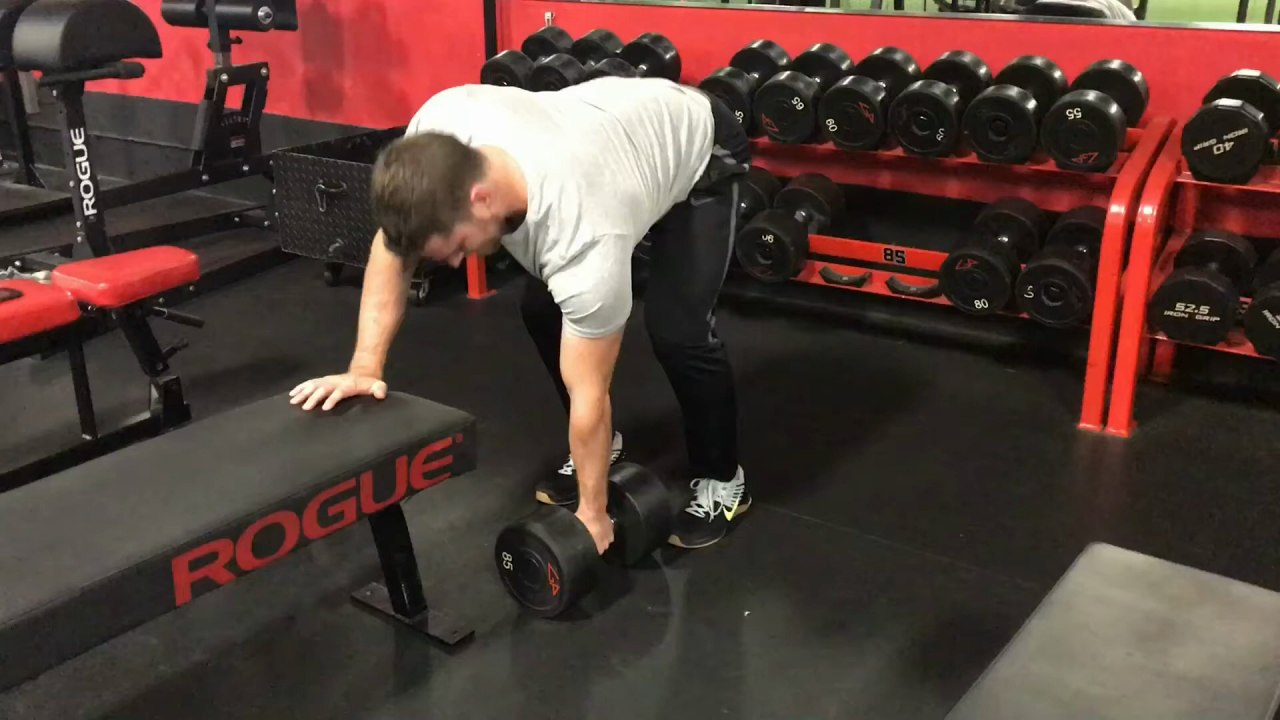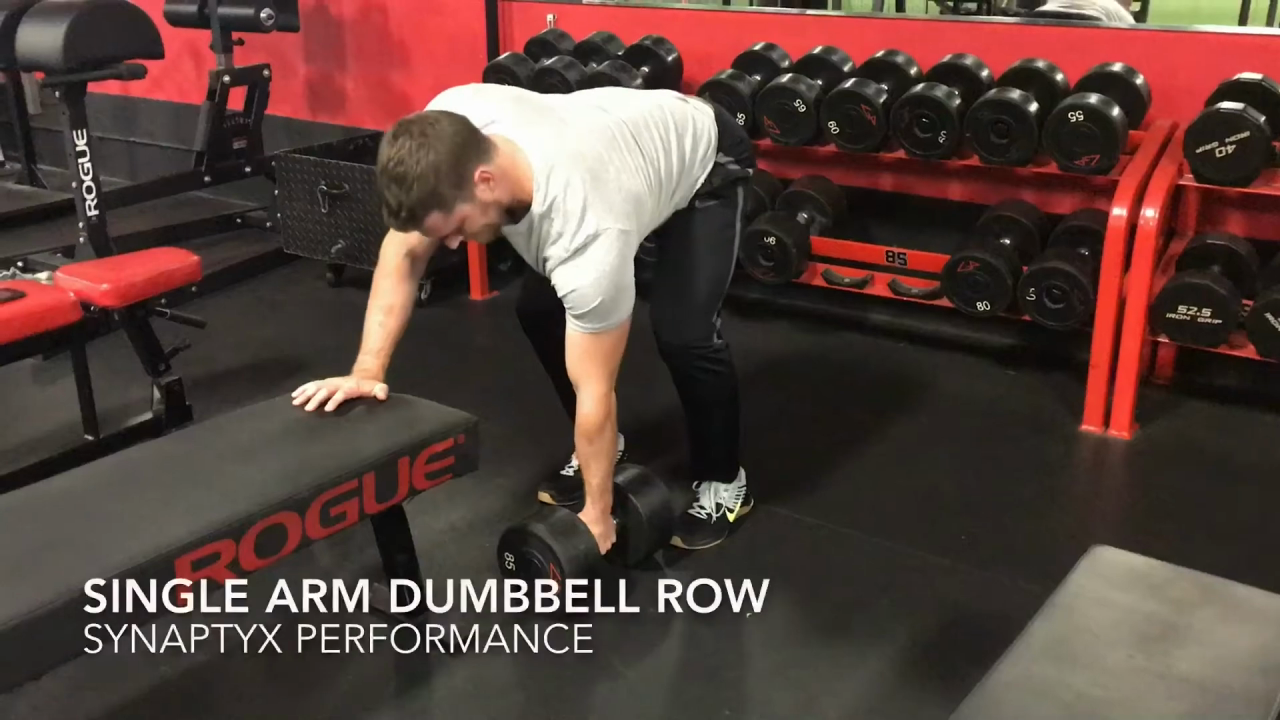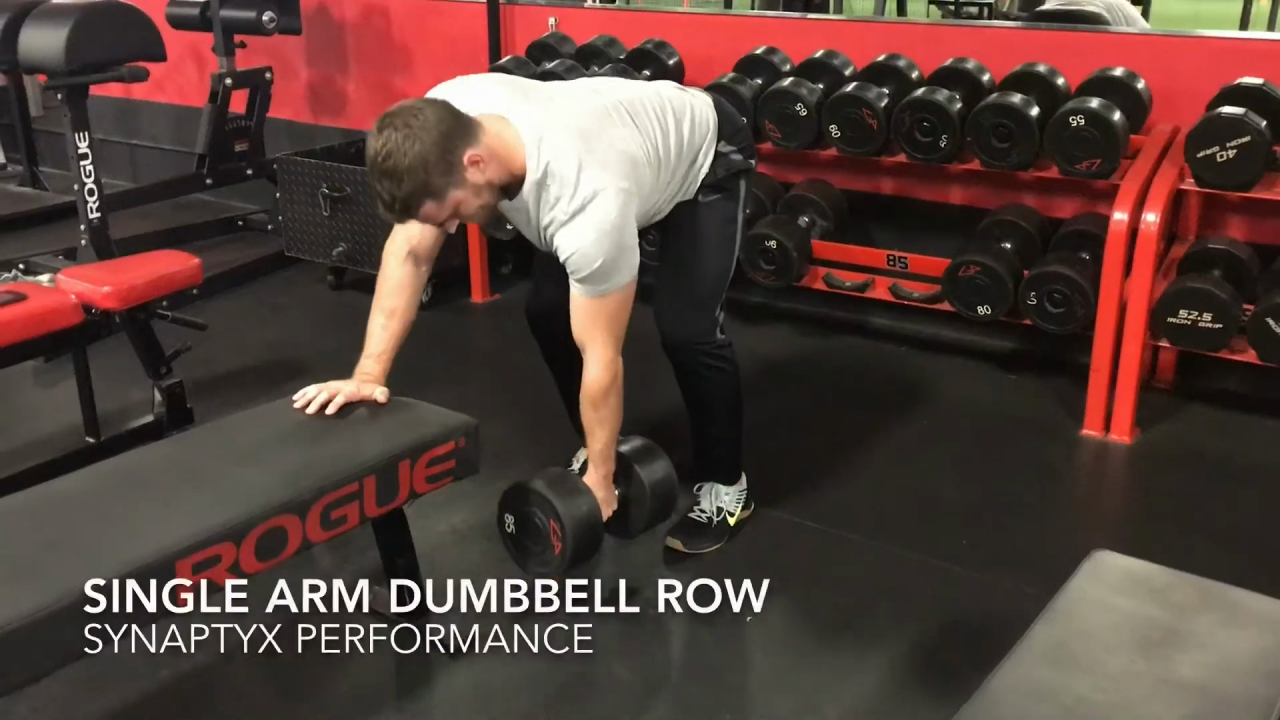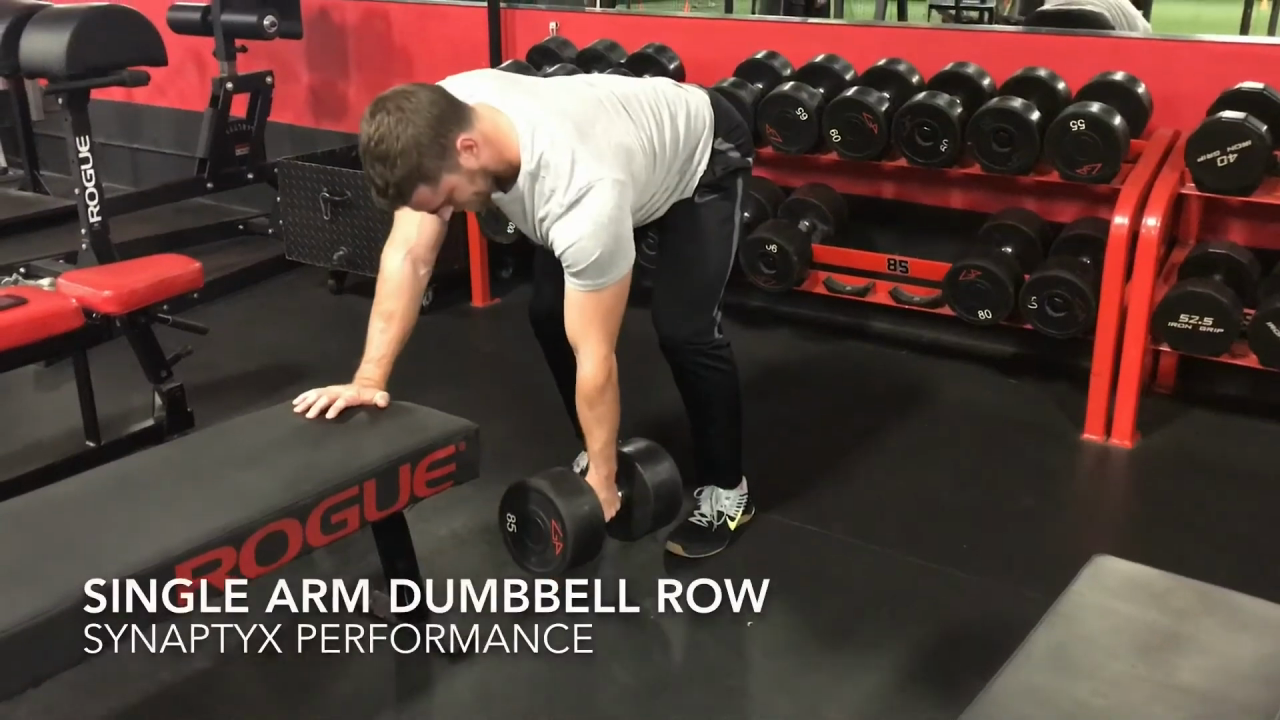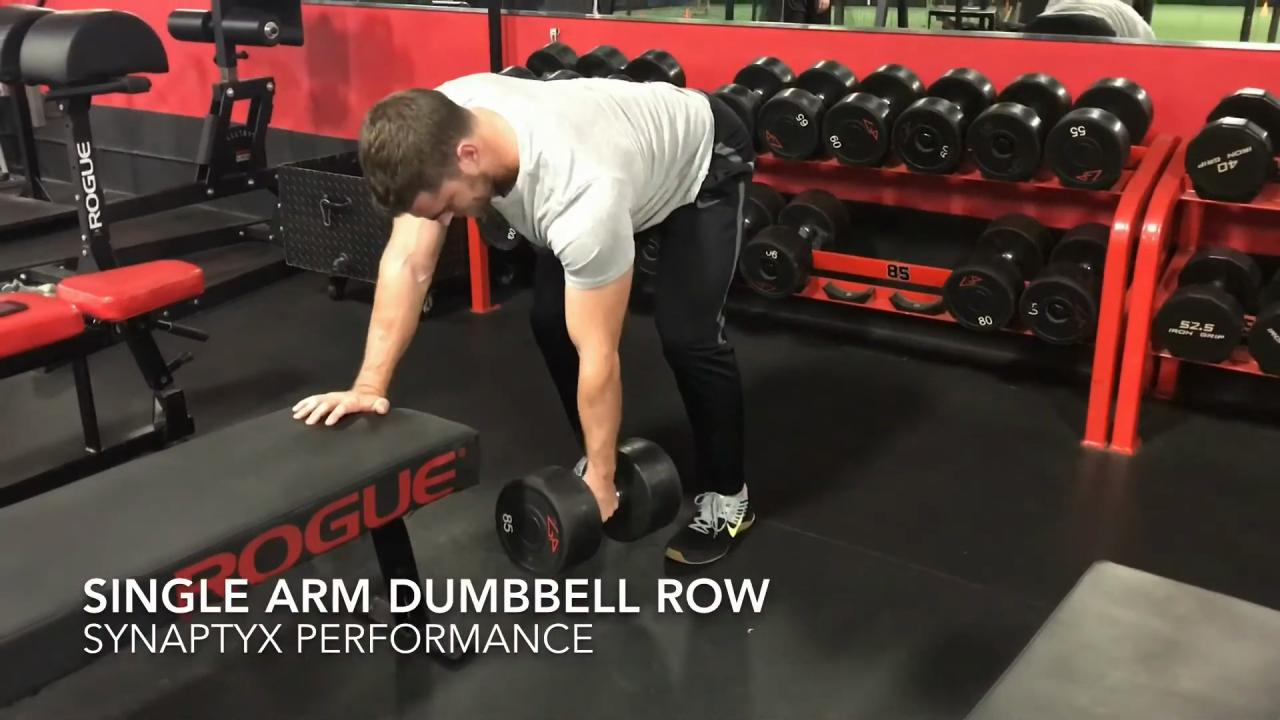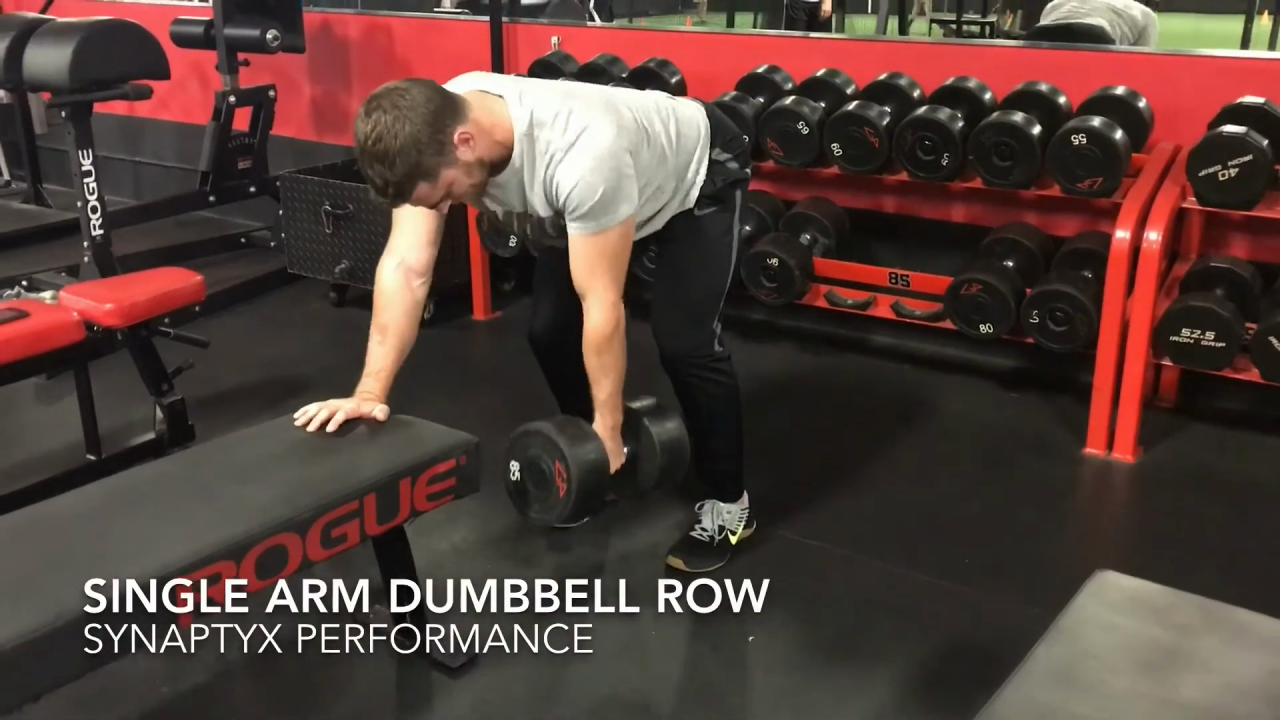
dt=0.3s
person 1, frame 1
left shoulder: (584, 239)
right shoulder: (438, 140)
left elbow: (588, 394)
right elbow: (394, 244)
left wrist: (593, 512)
right wrist: (365, 367)
left hip: (699, 151)
right hip: (619, 126)
left knee: (676, 332)
right knee: (541, 311)
left ankle: (721, 481)
right ankle: (601, 444)
person 1, frame 2
left shoulder: (588, 232)
right shoulder: (449, 131)
left elbow: (594, 390)
right elbow: (403, 250)
left wrist: (597, 513)
right wrist: (367, 370)
left hip: (703, 160)
right hip: (627, 136)
left knee: (683, 333)
right knee: (538, 312)
left ankle: (723, 482)
right ankle: (602, 447)
person 1, frame 3
left shoulder: (586, 199)
right shoulder: (443, 124)
left elbow: (602, 359)
right elbow: (409, 253)
left wrist: (600, 481)
right wrist: (369, 373)
left hip: (705, 156)
right hip: (628, 135)
left knee: (685, 329)
right knee: (548, 313)
left ankle: (724, 485)
right ankle: (598, 447)
person 1, frame 4
left shoulder: (583, 192)
right shoulder: (437, 122)
left elbow: (595, 356)
right elbow: (409, 255)
left wrist: (602, 479)
right wrist: (369, 379)
left hip: (701, 153)
right hip: (629, 132)
left knee: (682, 329)
right knee: (549, 315)
left ankle: (726, 489)
right ankle: (600, 451)
person 1, frame 5
left shoulder: (581, 193)
right shoulder: (436, 127)
left elbow: (598, 354)
right elbow: (409, 262)
left wrist: (602, 479)
right wrist: (370, 385)
left hip: (702, 159)
right hip: (632, 140)
left knee: (687, 335)
right knee: (551, 321)
left ankle: (727, 495)
right ankle: (599, 461)
person 1, frame 6
left shoulder: (581, 152)
right shoulder: (431, 129)
left elbow: (602, 306)
right elbow: (406, 266)
left wrist: (607, 429)
right wrist: (370, 391)
left hip: (698, 170)
left knee: (683, 343)
right knee: (550, 332)
left ankle: (728, 503)
